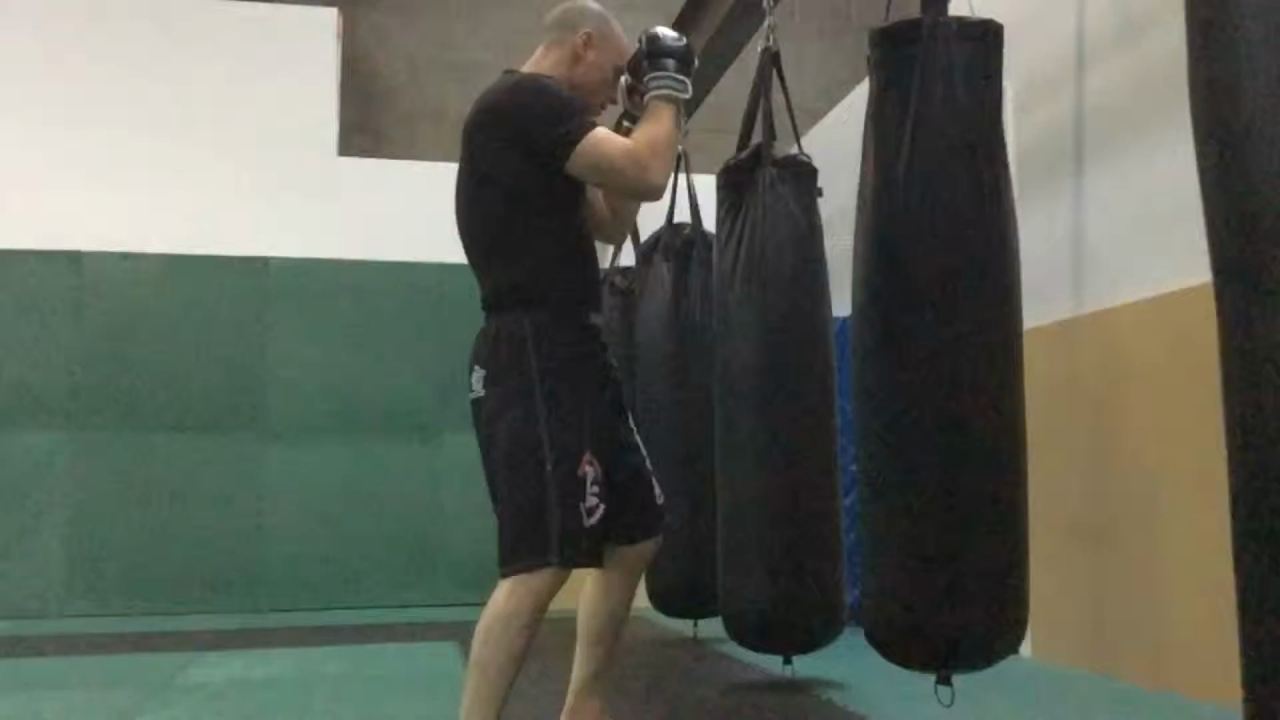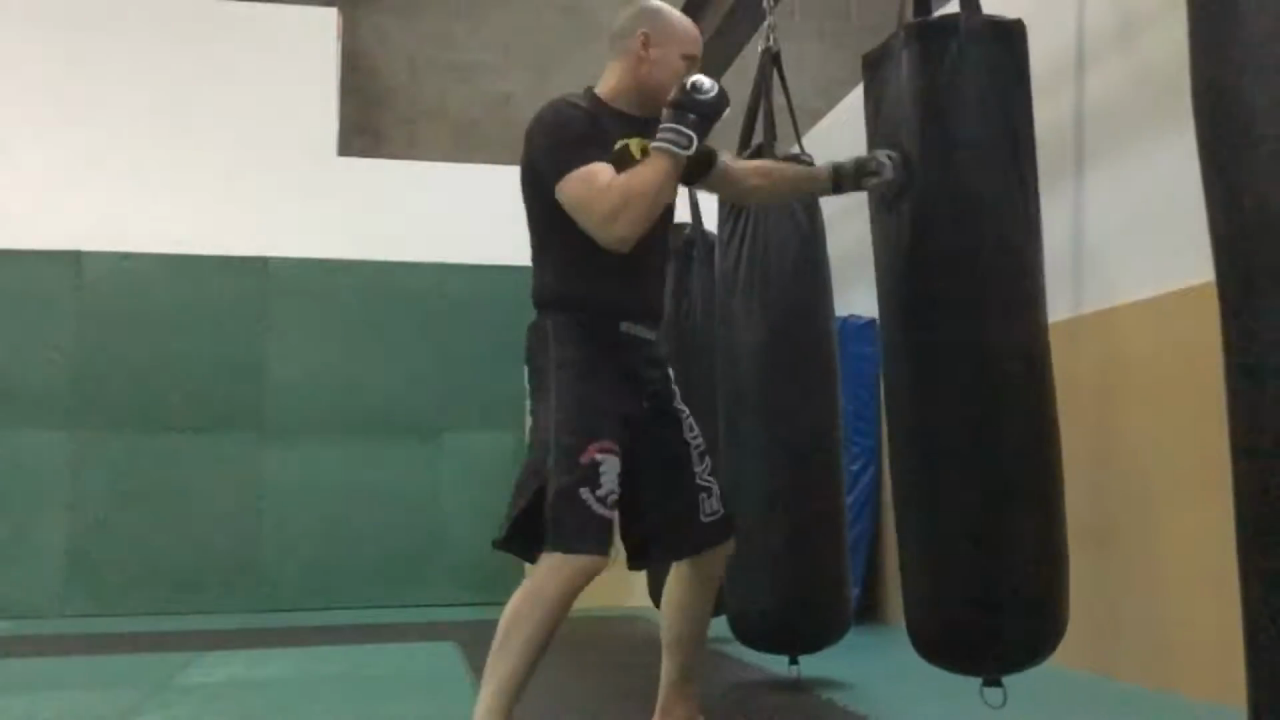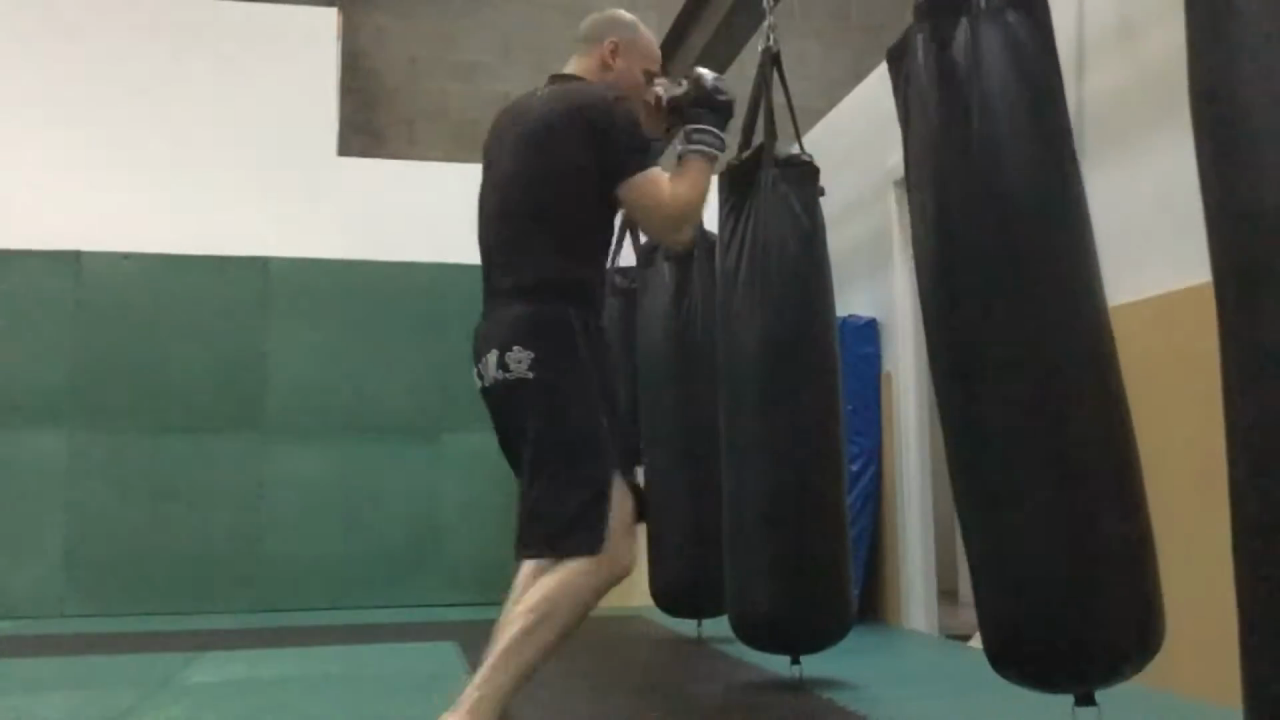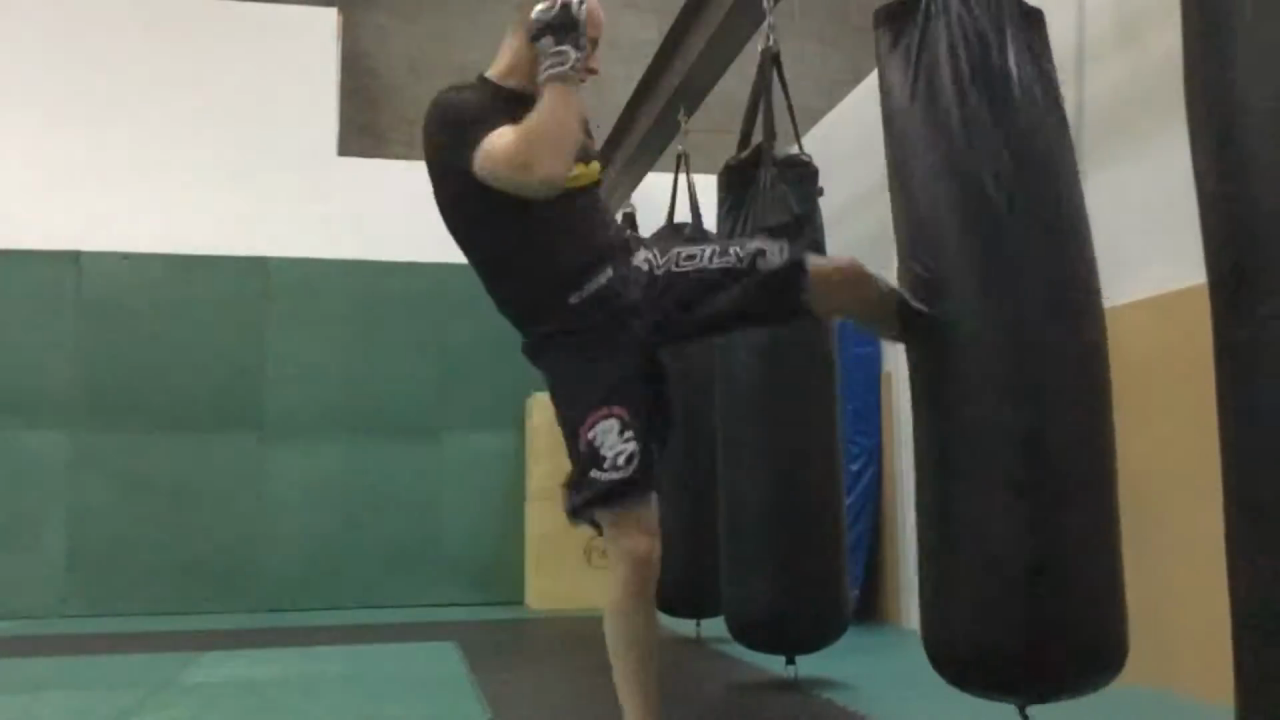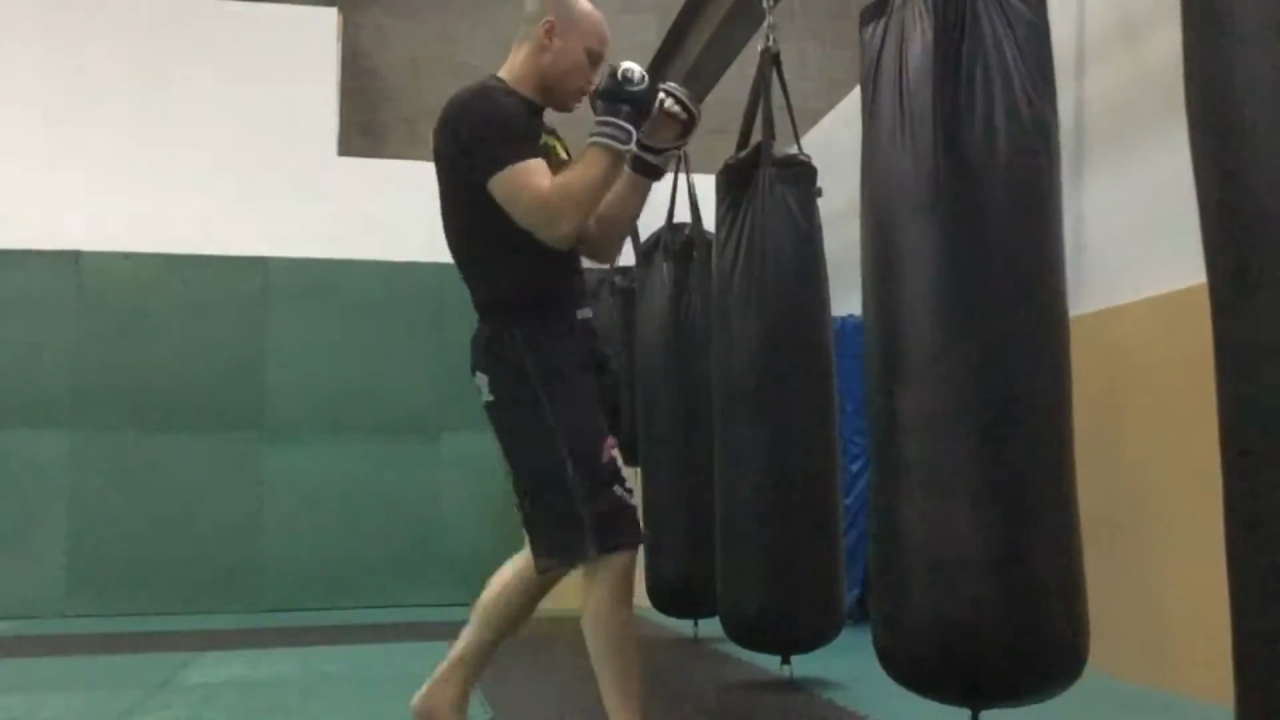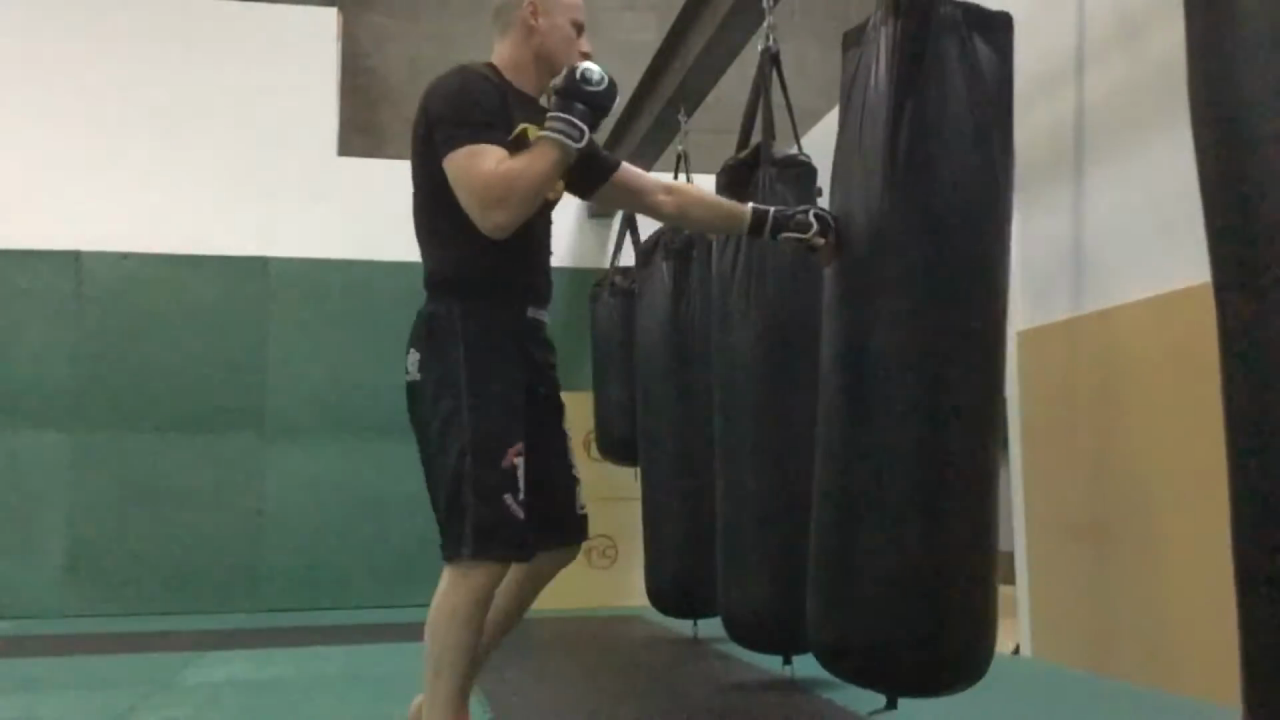
dt=0.5s
person 1, frame 1
left shoulder: (538, 121)
right shoulder: (523, 99)
left elbow: (612, 223)
right elbow: (642, 176)
left wrist: (649, 108)
right wrist: (670, 88)
left hip: (572, 352)
right hip: (534, 354)
left knee: (631, 540)
right knee: (543, 561)
person 1, frame 2
left shoulder: (656, 130)
right shoulder: (566, 124)
left elbow: (738, 179)
right elbow: (616, 225)
left wrist: (839, 176)
right wrist: (680, 134)
left hip: (640, 359)
right hip: (582, 356)
left knee: (706, 545)
right knee: (573, 558)
person 1, frame 3
left shoulder: (516, 117)
right shoulder: (599, 112)
right elbow: (677, 225)
left wrist: (685, 122)
right wrist: (701, 131)
left hip: (507, 345)
right hip: (548, 345)
left knee: (560, 545)
right knee: (602, 555)
person 1, frame 4
left shoulder: (570, 118)
right shoulder: (458, 113)
right elbow: (539, 172)
right wrist: (563, 65)
left hip: (641, 286)
right hip: (580, 345)
left knee: (833, 279)
right knee: (636, 550)
person 1, frame 5
left shoulder: (535, 128)
right shoulder: (481, 112)
left elbow: (602, 240)
right elbow: (560, 222)
left wrist: (649, 154)
right wrist: (611, 125)
left hip: (560, 348)
right hip: (530, 360)
left knee: (556, 554)
right knee: (609, 552)
person 1, frame 6
left shoulder: (545, 122)
right shoulder: (463, 94)
left elbow: (662, 198)
right elbow: (494, 209)
left wrist: (773, 222)
right wrist: (571, 125)
left hip: (518, 343)
right hip: (467, 344)
left knee: (554, 541)
right knee: (483, 553)
